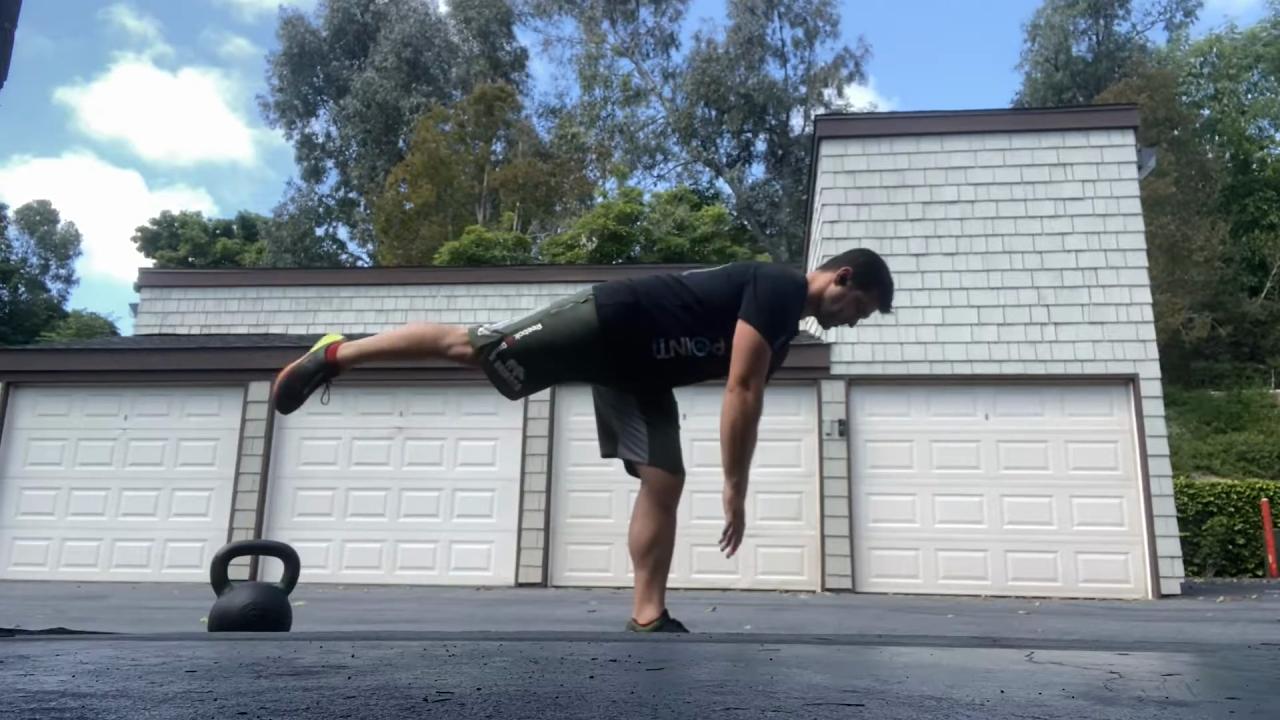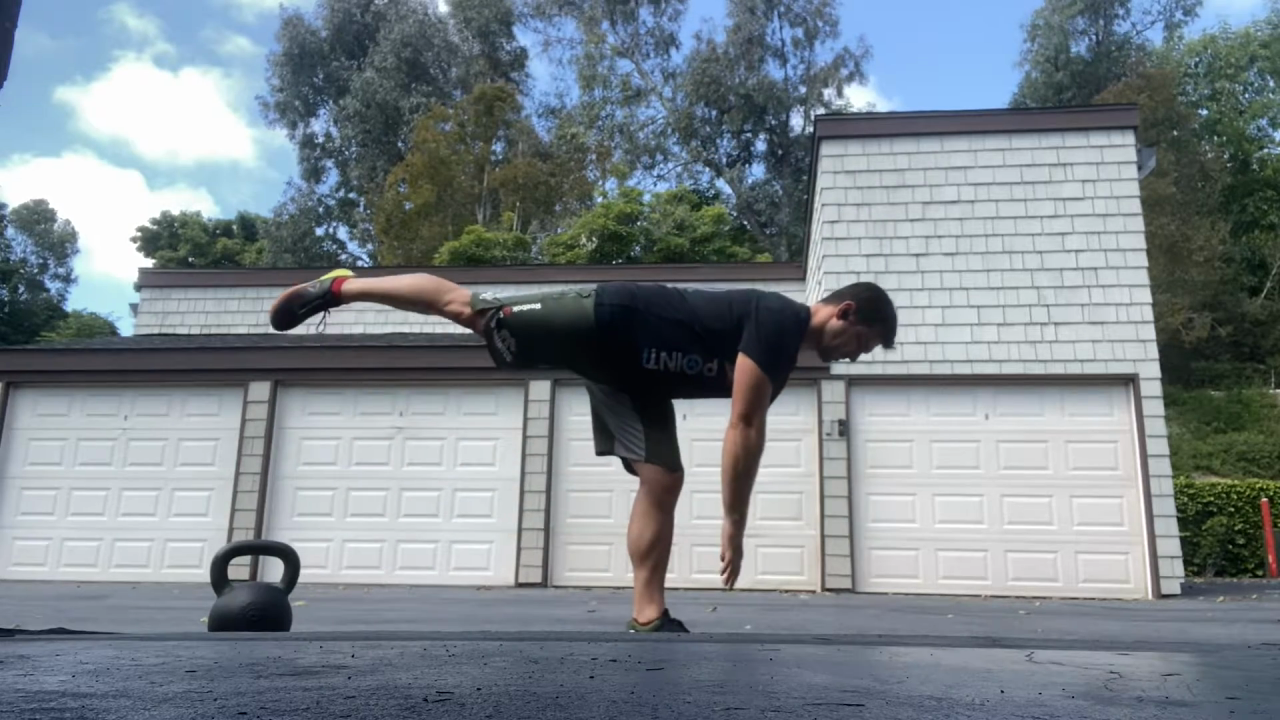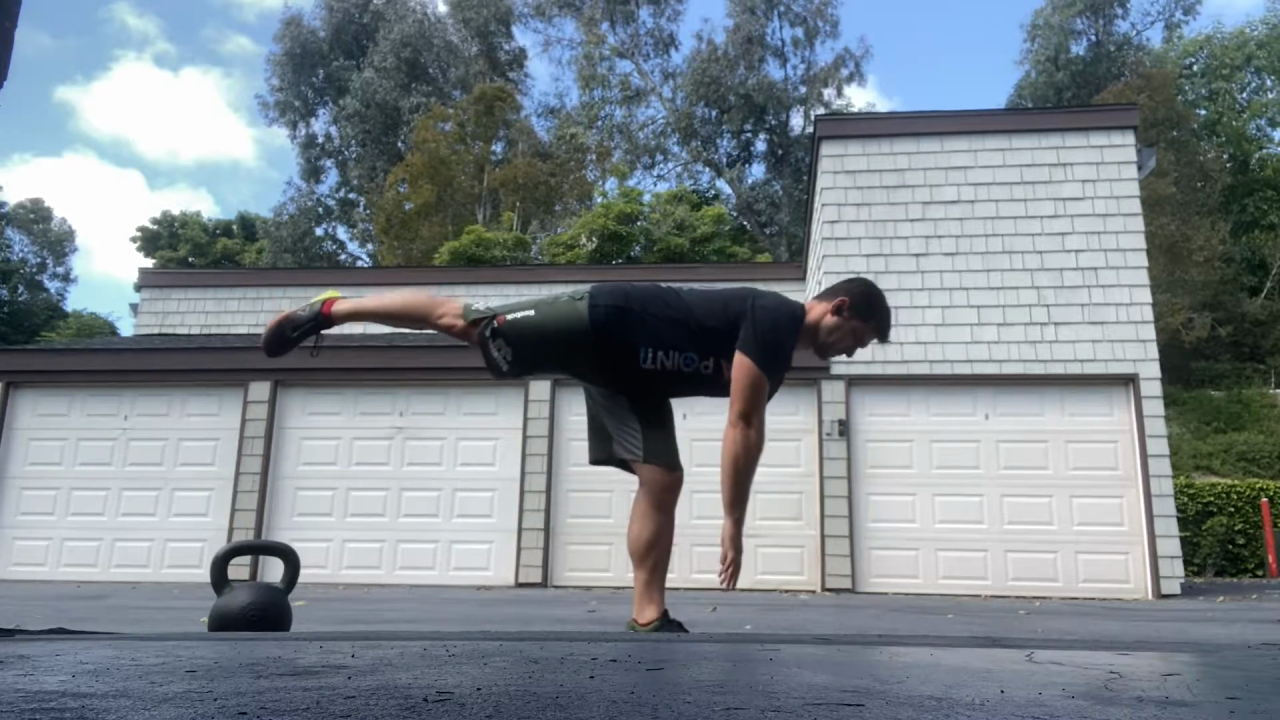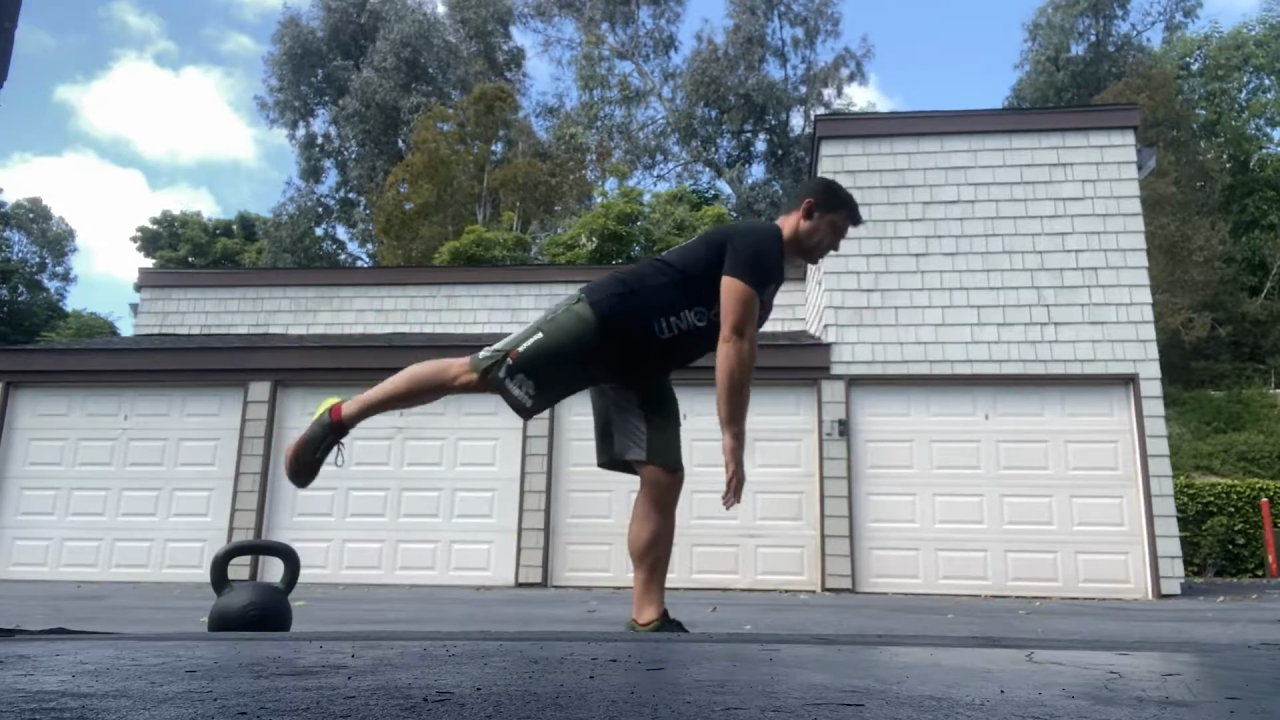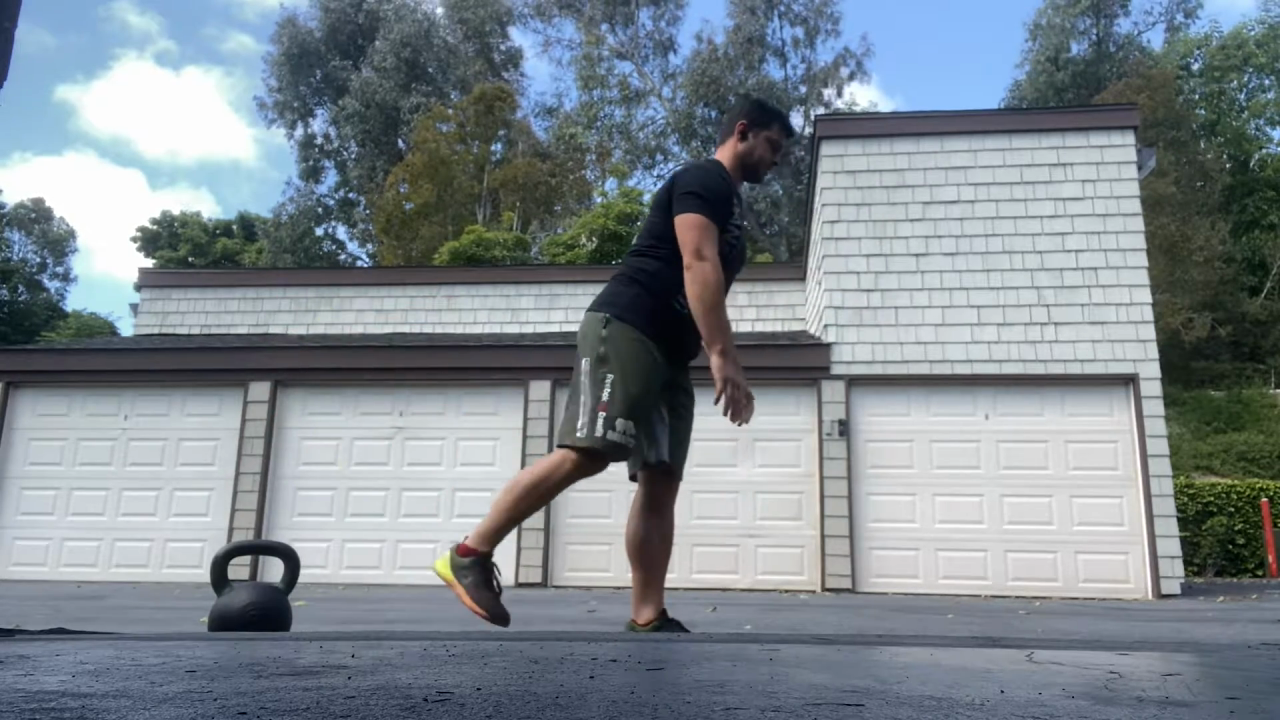
dt=0.4s
person 1, frame 1
left shoulder: (782, 330)
right shoulder: (777, 287)
left elbow: (747, 402)
right elbow: (739, 391)
left wrist: (737, 491)
right wrist: (733, 487)
left hip: (639, 370)
right hip: (604, 325)
left knee: (663, 482)
right knee: (468, 346)
left ankle: (648, 614)
right ankle: (336, 356)
person 1, frame 2
left shoulder: (781, 358)
right shoulder: (776, 321)
left elbow: (749, 433)
right elbow: (742, 428)
left wrist: (737, 524)
right wrist: (732, 525)
left hip: (630, 372)
right hip: (601, 324)
left knee: (662, 481)
right knee: (465, 307)
left ankle: (648, 614)
right ankle: (338, 288)
person 1, frame 3
left shoulder: (775, 352)
right shoulder: (775, 319)
left elbow: (747, 431)
right elbow: (741, 427)
left wrist: (734, 522)
right wrist: (733, 523)
left hip: (627, 371)
right hip: (597, 324)
left knee: (662, 481)
right knee: (459, 320)
left ankle: (648, 615)
right ankle: (330, 309)
person 1, frame 4
left shoulder: (766, 270)
right shoulder: (758, 241)
left elbow: (737, 352)
right elbow: (734, 344)
left wrist: (734, 438)
right wrist: (733, 439)
left hip: (639, 364)
right hip: (599, 322)
left knee: (663, 481)
right knee: (472, 373)
left ankle: (648, 617)
right ankle: (341, 415)
person 1, frame 5
left shoulder: (724, 197)
right shoulder: (703, 180)
left elbow: (712, 285)
right elbow: (699, 267)
left wrist: (718, 361)
right wrist: (724, 358)
left hip: (669, 347)
right hip: (625, 326)
left knee: (661, 480)
right knee: (586, 453)
left ankle: (648, 617)
right ankle: (471, 555)
